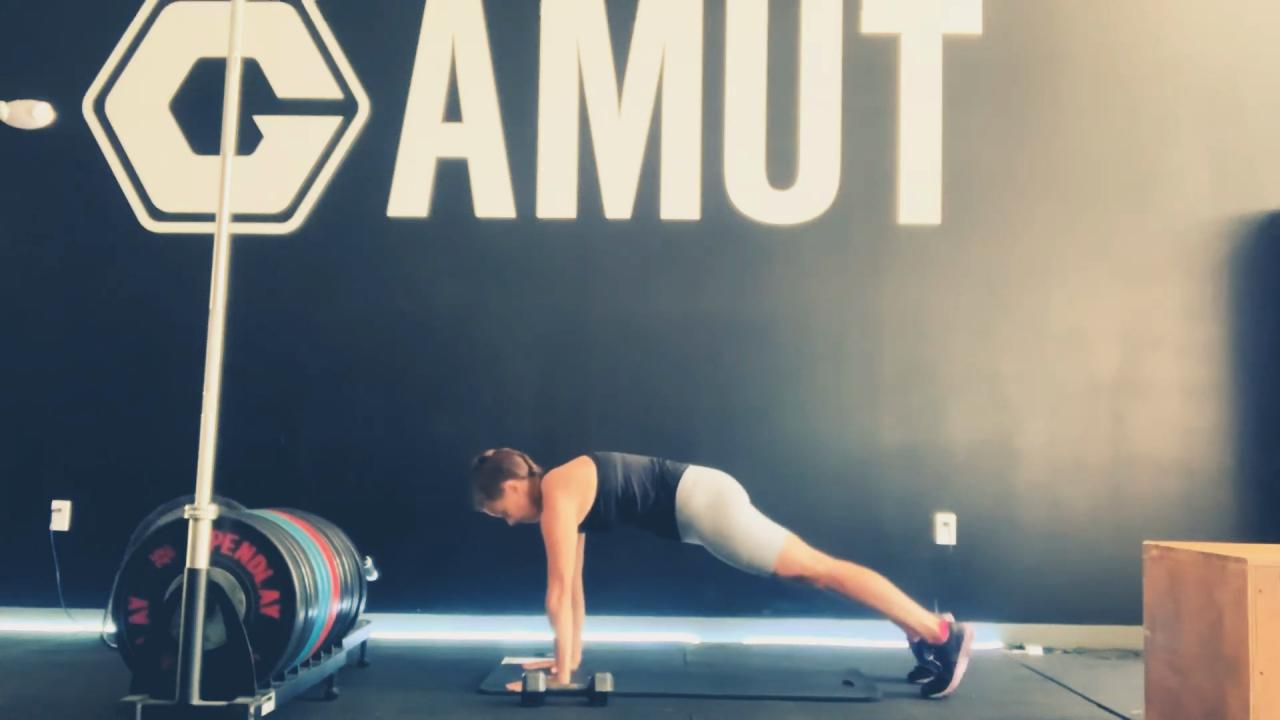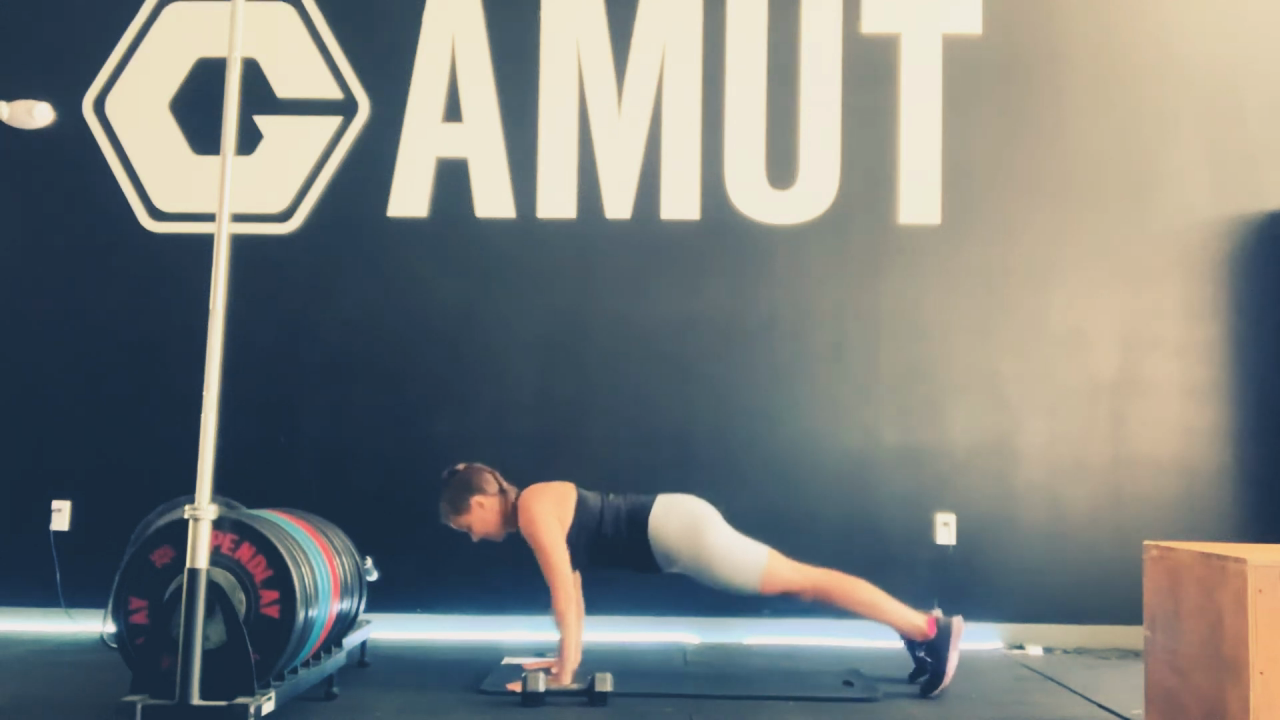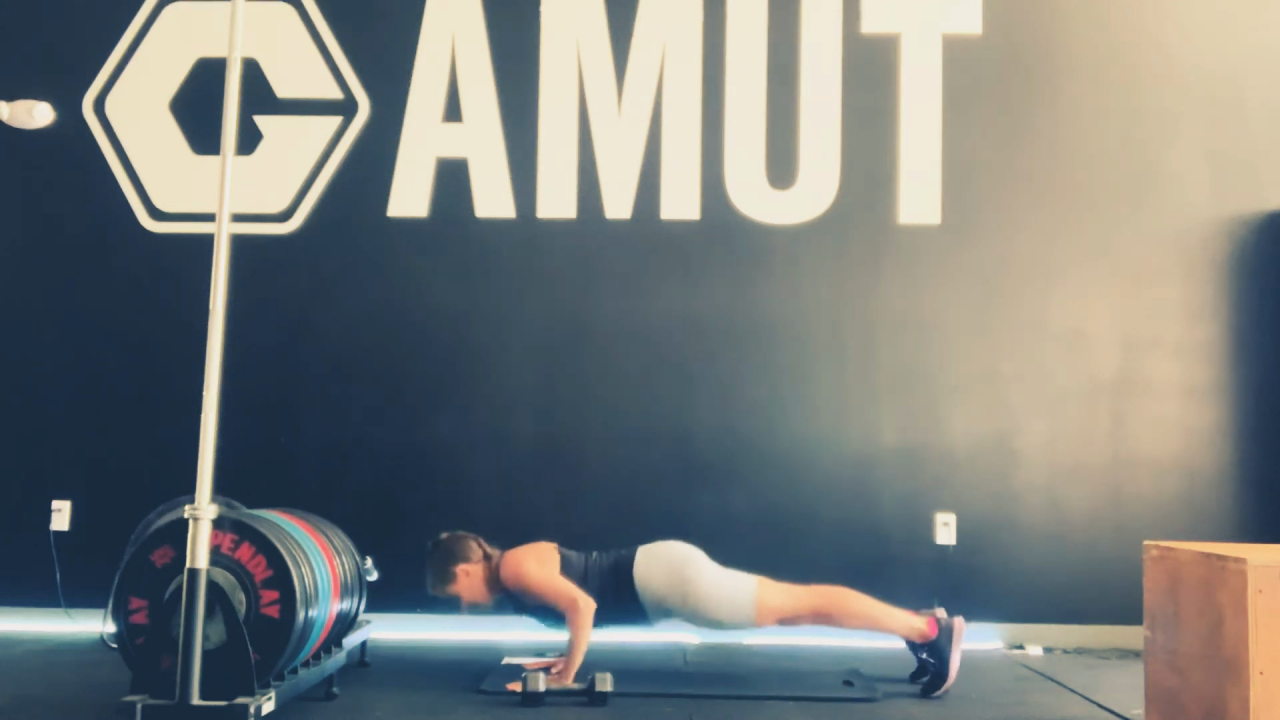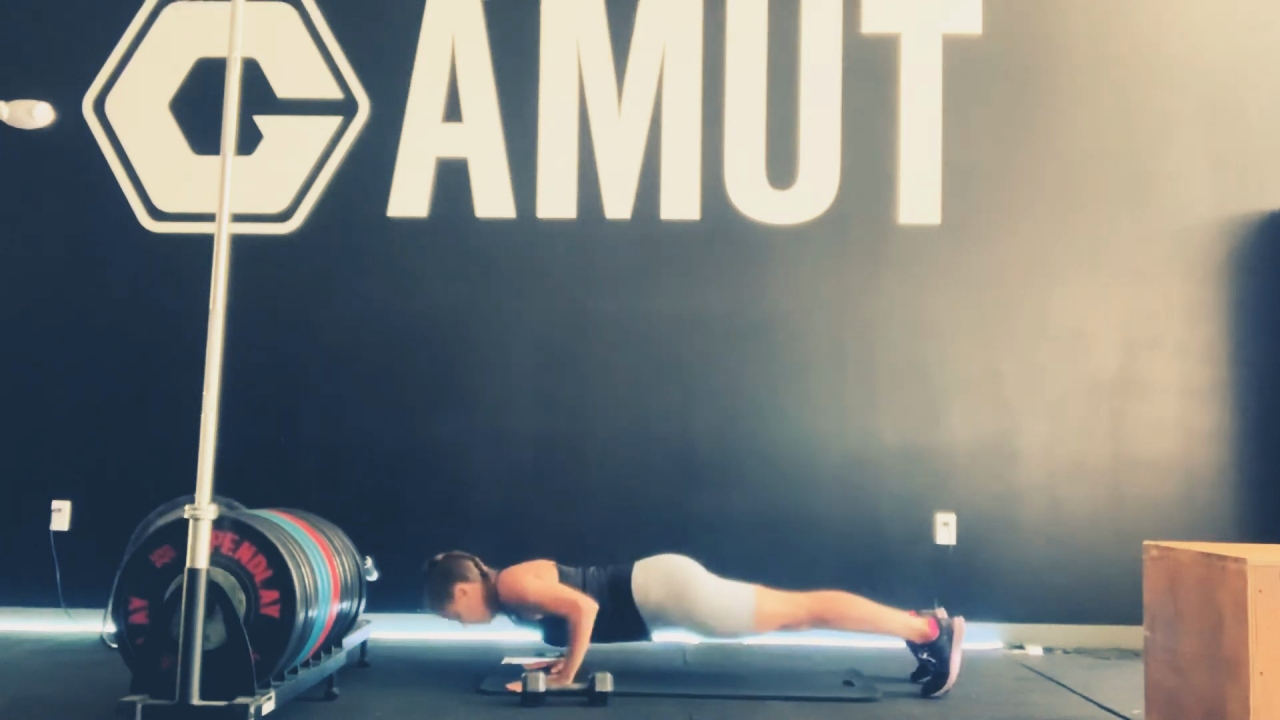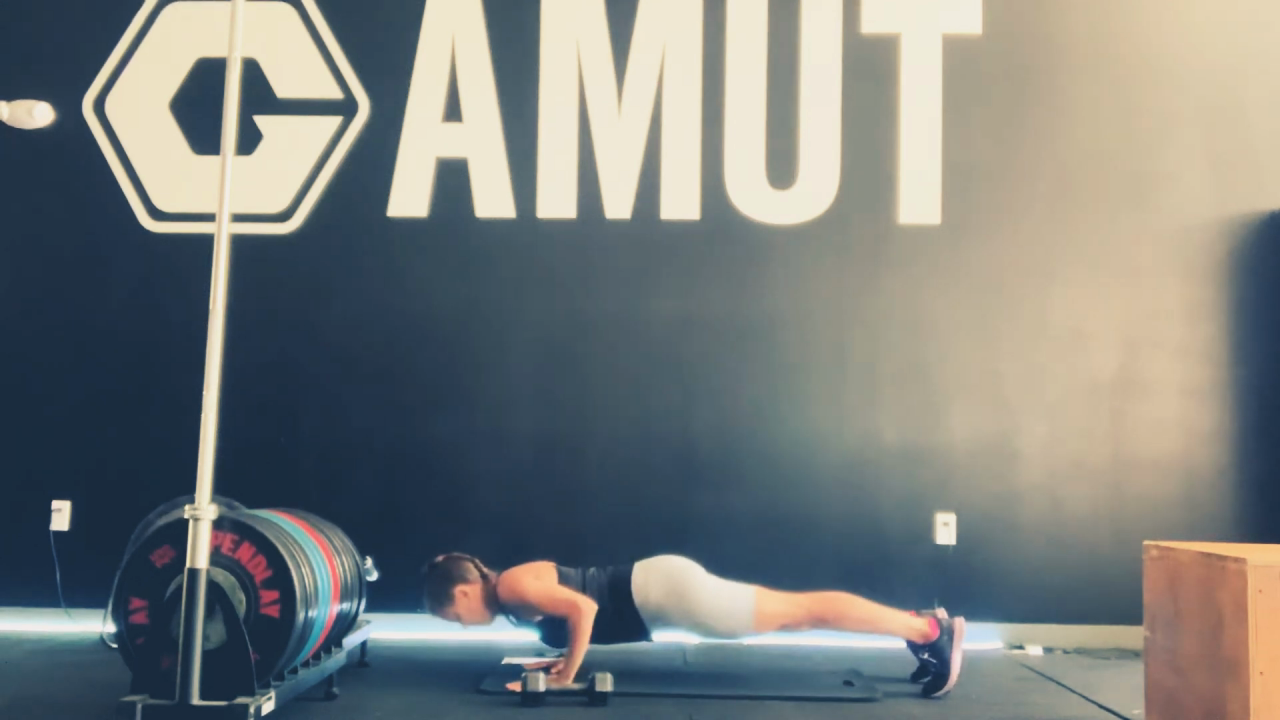
dt=0.4s
person 1, frame 1
left shoulder: (556, 494)
right shoulder: (563, 493)
left elbow: (559, 589)
right elbow: (572, 581)
left wrist: (562, 669)
right wrist: (572, 653)
left hip: (699, 503)
right hip: (693, 501)
left knee: (818, 569)
right knee: (810, 573)
left ankle: (941, 635)
right ankle: (922, 636)
person 1, frame 2
left shoulder: (530, 509)
right shoulder: (536, 507)
left elbow: (564, 591)
right elbow: (571, 579)
left wrist: (566, 666)
right wrist: (569, 653)
left hip: (676, 530)
right hip: (670, 529)
left knee: (803, 582)
right knee: (798, 582)
left ankle: (929, 630)
right ankle: (919, 630)
person 1, frame 3
left shoulder: (511, 570)
right shoulder: (521, 563)
left elbow: (582, 606)
left wrist: (569, 671)
right wrist: (569, 655)
left hip: (665, 578)
right hip: (660, 574)
left knee: (801, 605)
right knee: (795, 606)
left ankle: (931, 630)
right ankle: (920, 624)
person 1, frame 4
left shoulder: (510, 586)
right shoulder: (520, 579)
left elbow: (583, 608)
left wrist: (569, 671)
right wrist: (565, 653)
left hip: (664, 590)
right hip: (658, 585)
left knee: (800, 610)
right knee: (794, 613)
left ankle: (931, 630)
right ankle: (919, 627)
person 1, frame 5
left shoulder: (510, 588)
right shoulder: (519, 582)
left elbow: (583, 608)
left wrist: (568, 671)
right wrist: (564, 654)
left hip: (663, 590)
right hip: (657, 586)
left knee: (799, 611)
right knee: (793, 614)
left ankle: (932, 631)
right ankle: (919, 625)
